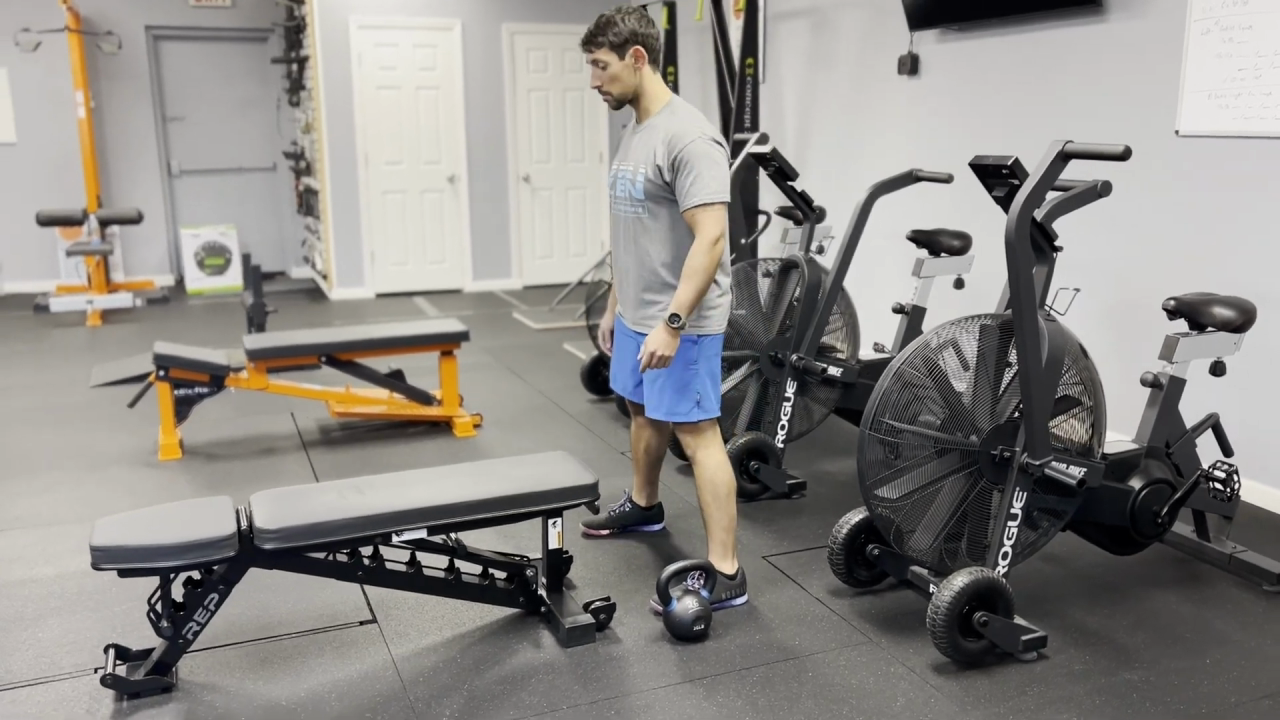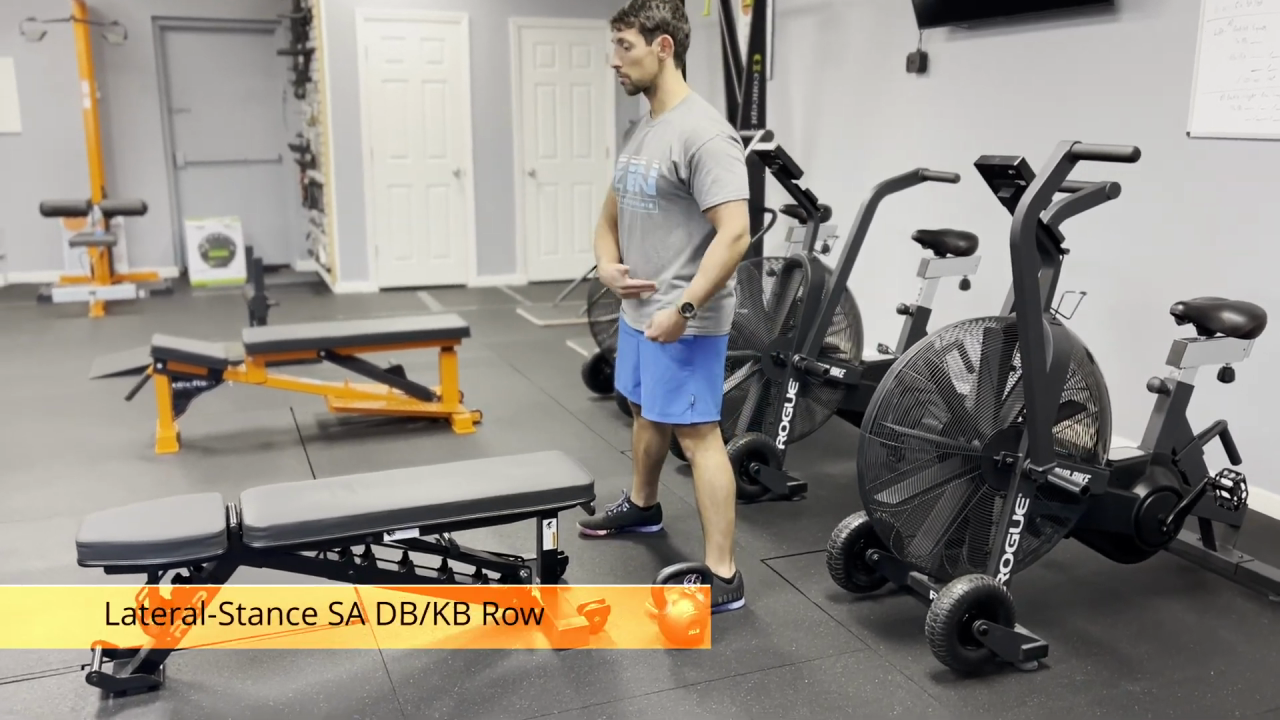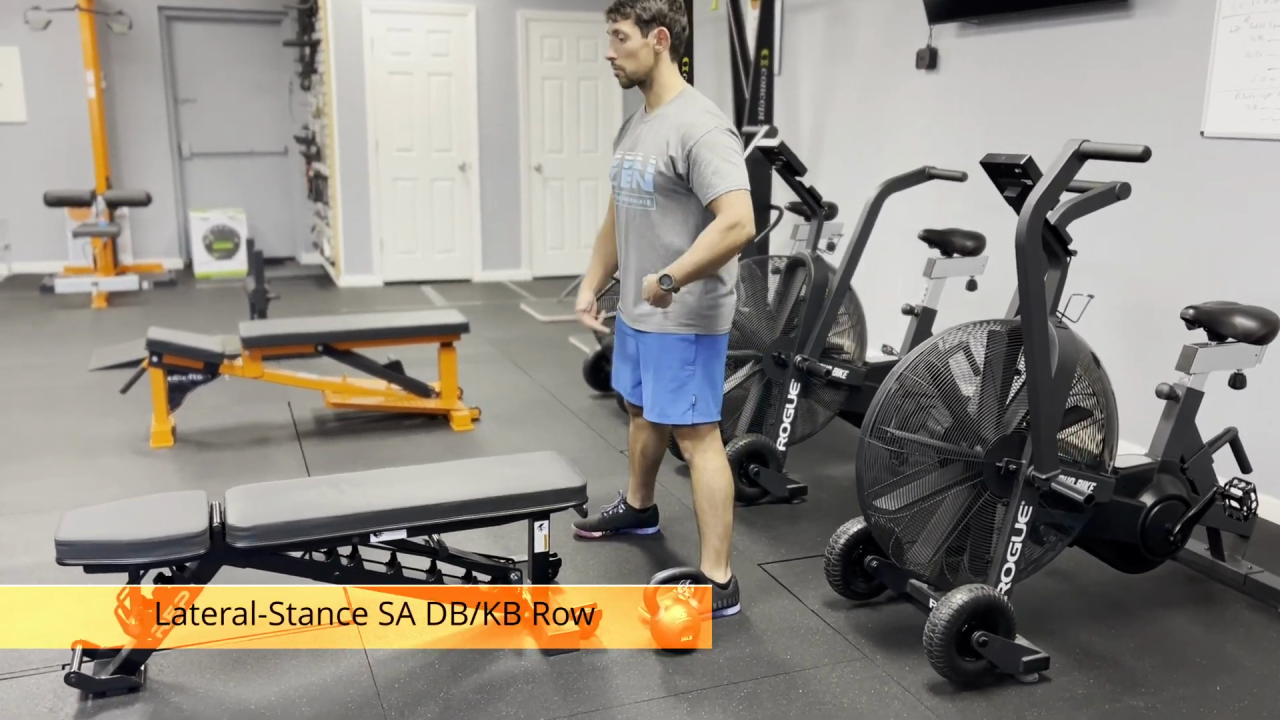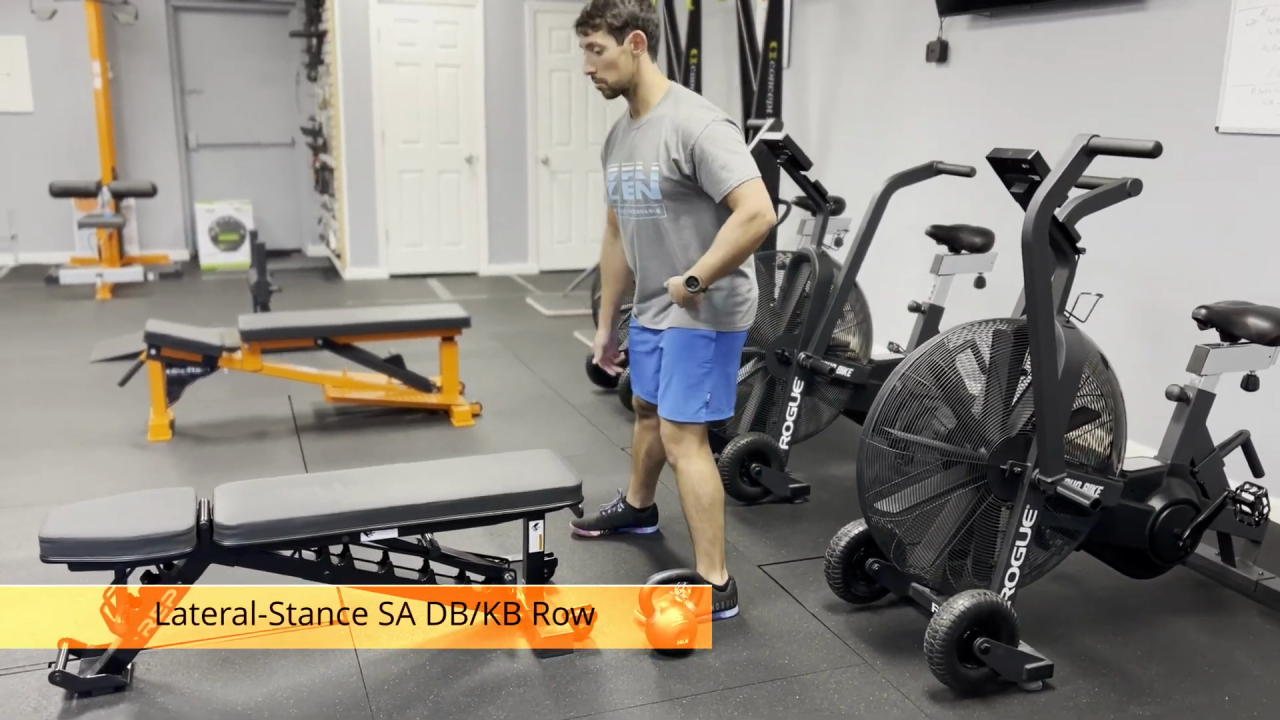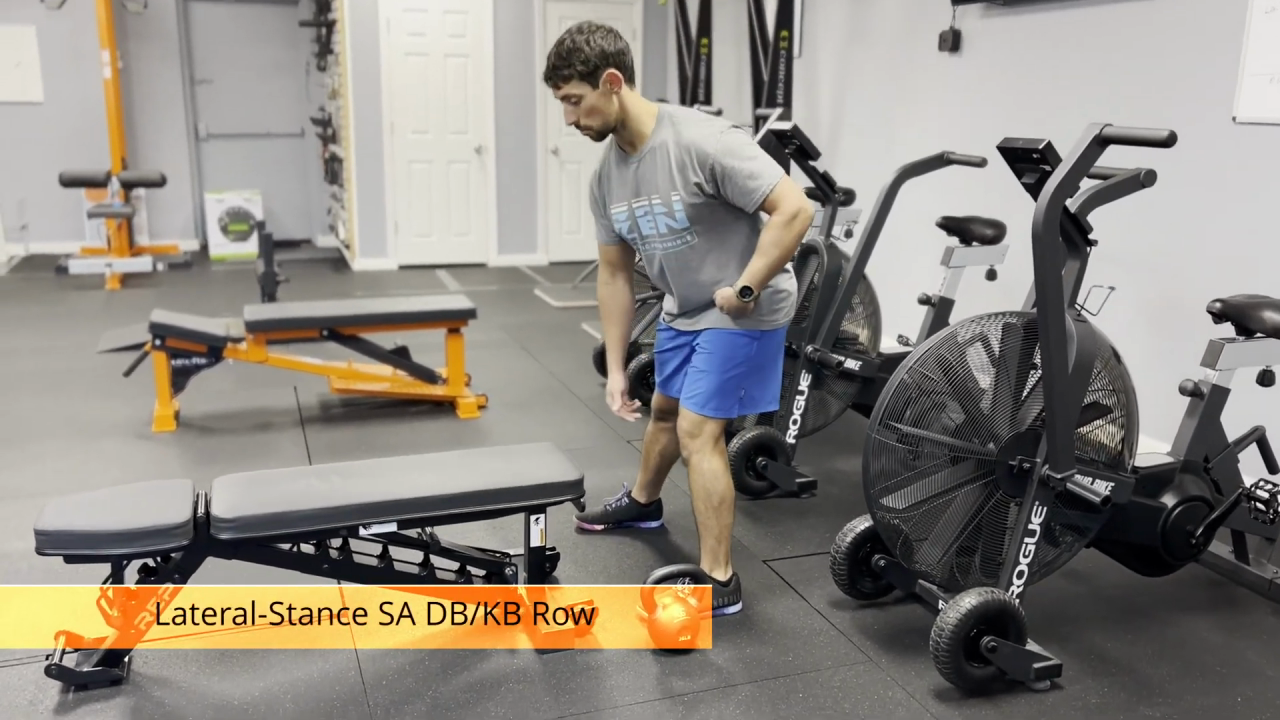
dt=0.5s
person 1, frame 1
left shoulder: (688, 137)
right shoulder: (633, 134)
left elbow: (710, 238)
left wrist: (672, 324)
right wrist: (613, 310)
left hip: (680, 323)
right hip: (635, 316)
left knee: (696, 434)
right knee: (643, 411)
left ankle: (726, 573)
right ankle: (643, 504)
person 1, frame 2
left shoulder: (704, 134)
right shoulder: (639, 131)
left elbow: (734, 234)
right elbow: (613, 214)
left wrist: (685, 310)
right wrist: (608, 265)
left hip: (684, 319)
right hip: (640, 311)
left knee: (697, 435)
right knee: (646, 412)
left ankle: (721, 576)
right ankle: (642, 505)
person 1, frame 3
left shoulder: (699, 126)
right shoulder: (633, 127)
left elbow: (737, 224)
left wrist: (669, 280)
right wrist: (591, 284)
left hip: (684, 318)
right hip: (638, 309)
left knee: (695, 436)
right knee: (642, 409)
left ankle: (717, 581)
right ankle: (638, 507)
person 1, frame 4
left shoulder: (696, 124)
right shoulder: (619, 136)
left elbow: (757, 214)
right elbow: (618, 235)
left wrist: (694, 280)
right wrist: (607, 321)
left hip: (703, 312)
right hip: (653, 308)
left knee: (681, 436)
right knee: (648, 411)
left ankle: (714, 585)
right ankle: (637, 506)
person 1, frame 5
left shoulder: (703, 141)
right shoulder: (607, 176)
left elbow: (794, 210)
right elbow: (614, 273)
left wrist: (745, 288)
right wrist: (615, 369)
left hip: (742, 313)
right hip: (685, 310)
left knee: (697, 433)
right knee: (663, 410)
left ankle: (718, 583)
right ankle: (642, 501)
